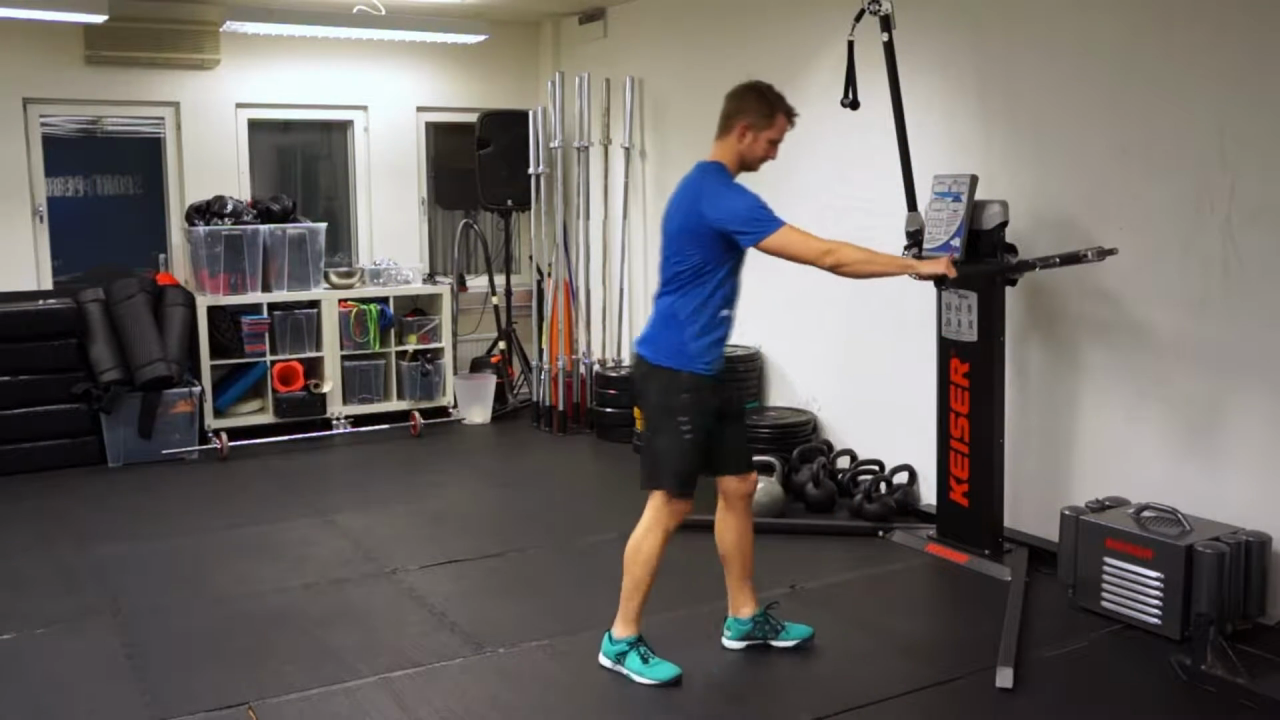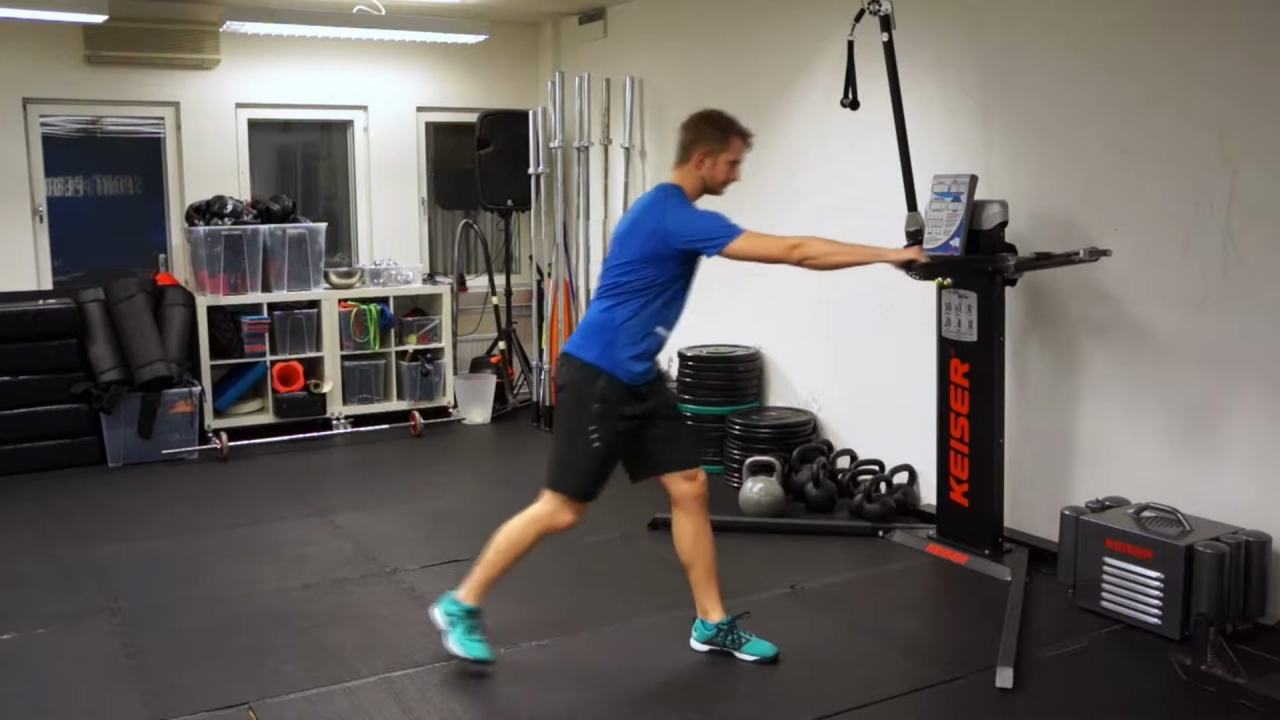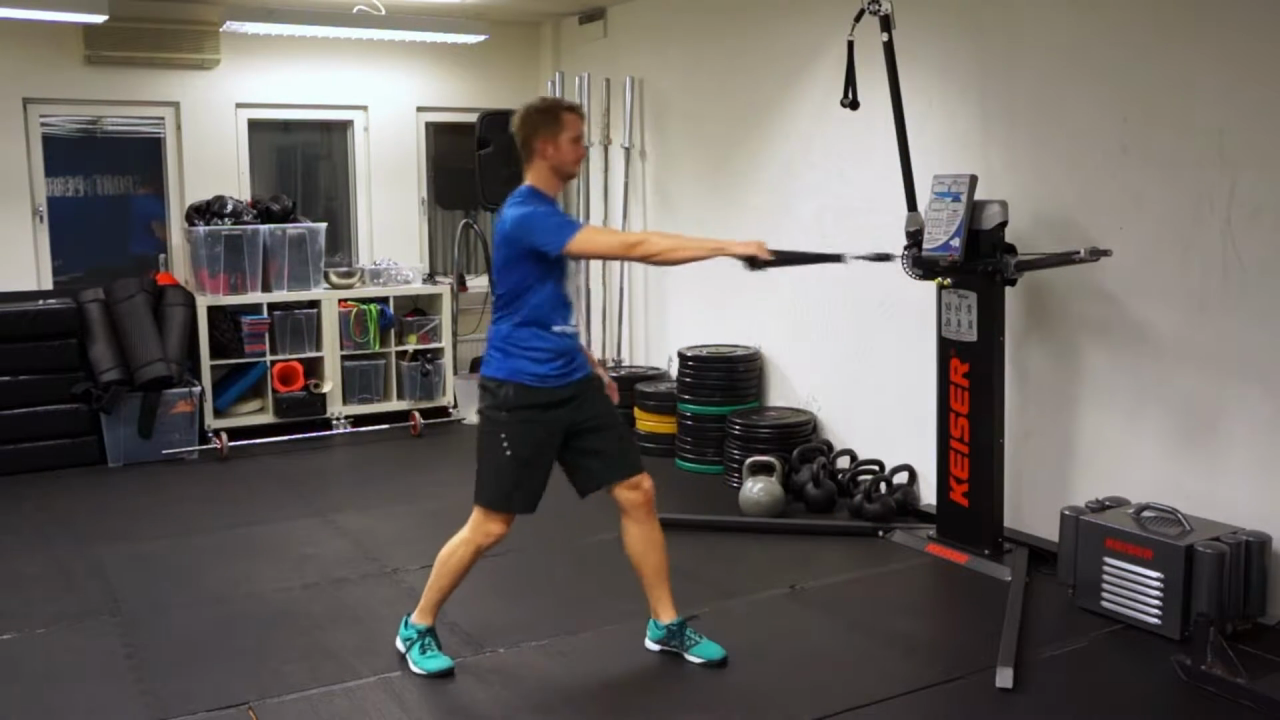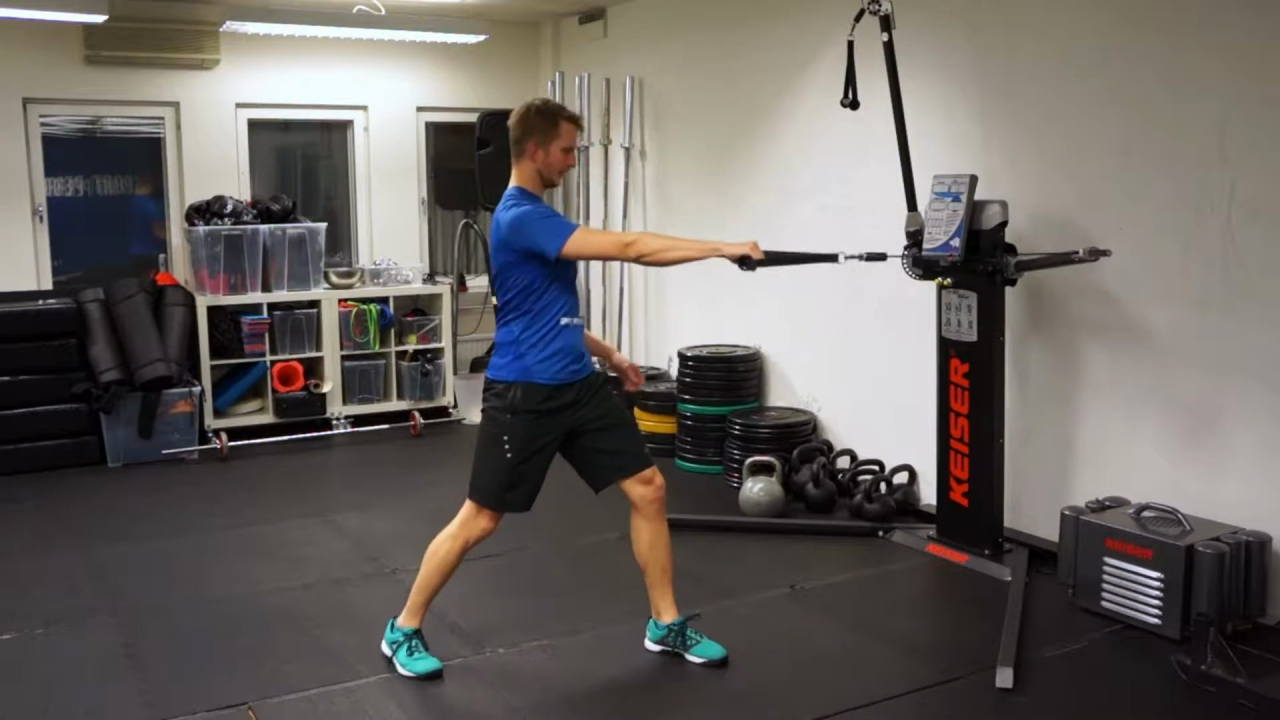
dt=0.7s
person 1, frame 1
left shoulder: (704, 187)
right shoulder: (722, 198)
right elbow: (826, 256)
right wrist: (915, 266)
left hip: (700, 367)
right hip: (672, 370)
left knee: (739, 486)
right knee: (669, 507)
left ankle: (748, 616)
right ankle: (621, 639)
person 1, frame 2
left shoulder: (663, 209)
right shoulder: (679, 218)
right elbow: (792, 251)
right wrist: (885, 255)
left hip: (635, 376)
right hip: (597, 375)
left knee: (691, 489)
right knee: (561, 509)
left ankle: (712, 624)
right ankle: (461, 606)
person 1, frame 3
left shoulder: (548, 213)
right shoulder: (526, 218)
right elbow: (629, 245)
left wrist: (592, 368)
right wrist: (726, 246)
left hip: (572, 383)
right hip: (518, 391)
left knee: (638, 495)
right knee: (489, 526)
left ankle: (666, 625)
right ankle: (417, 627)
person 1, frame 4
left shoulder: (536, 214)
right shoulder: (521, 218)
right elbow: (626, 247)
left wrist: (608, 353)
right wrist: (722, 248)
left hip: (578, 384)
right hip: (524, 392)
left knee: (649, 490)
right knee: (479, 520)
left ankle: (666, 625)
right ankle: (404, 630)
